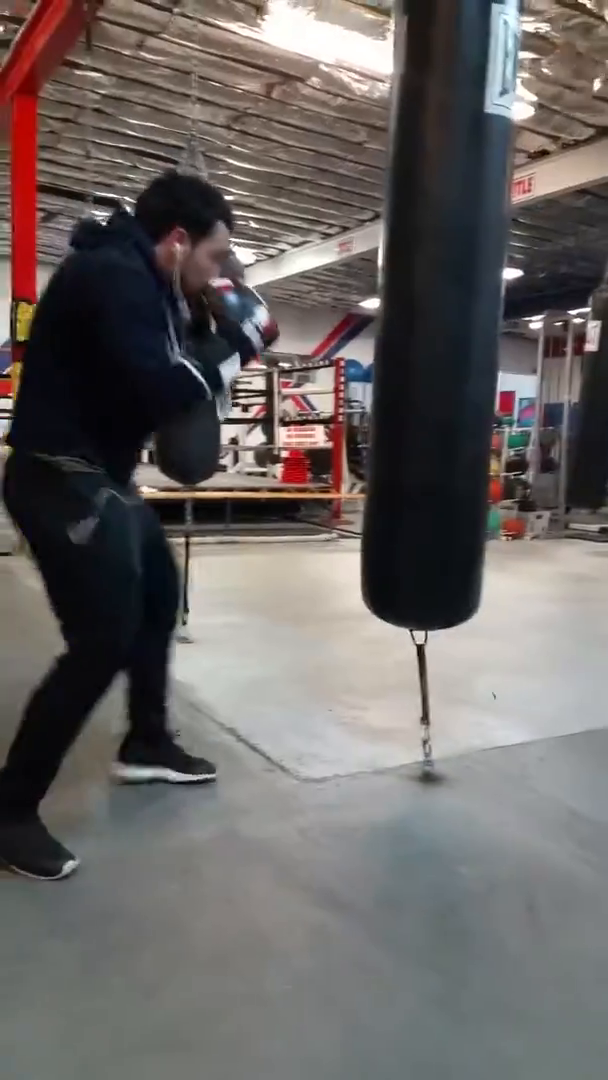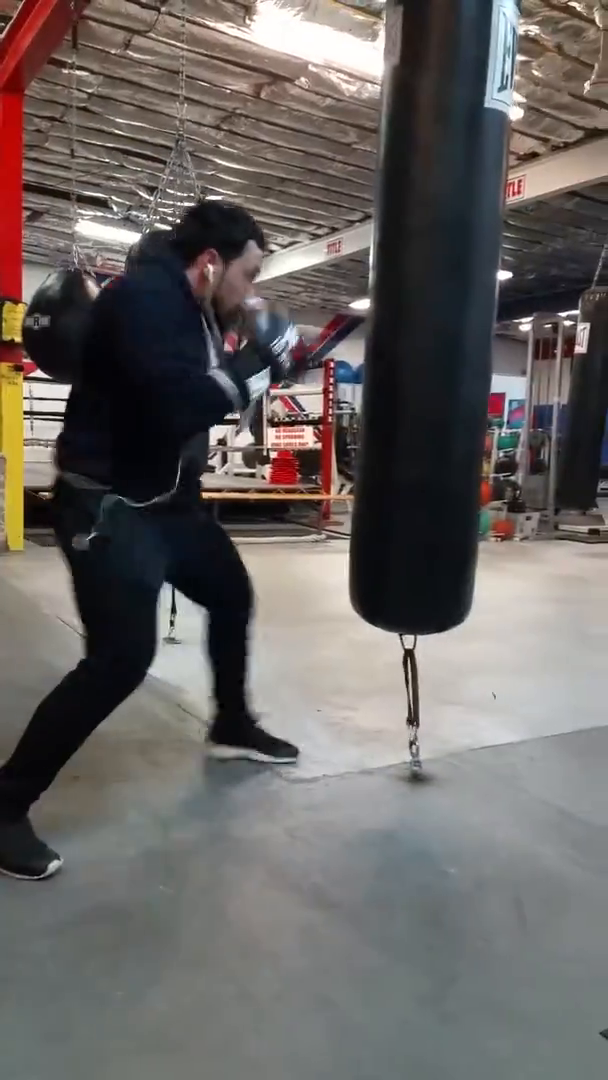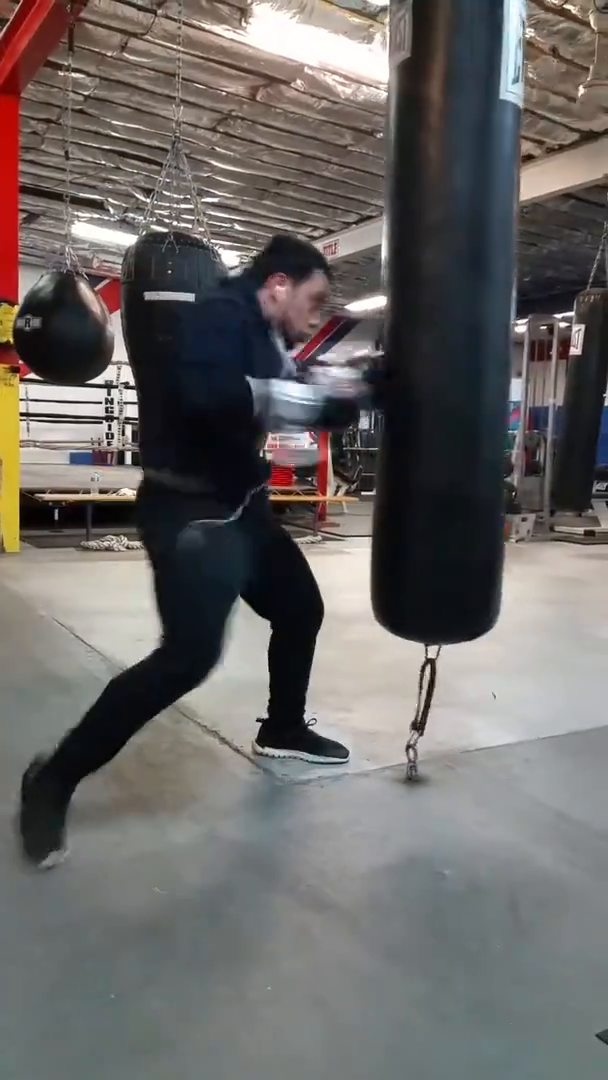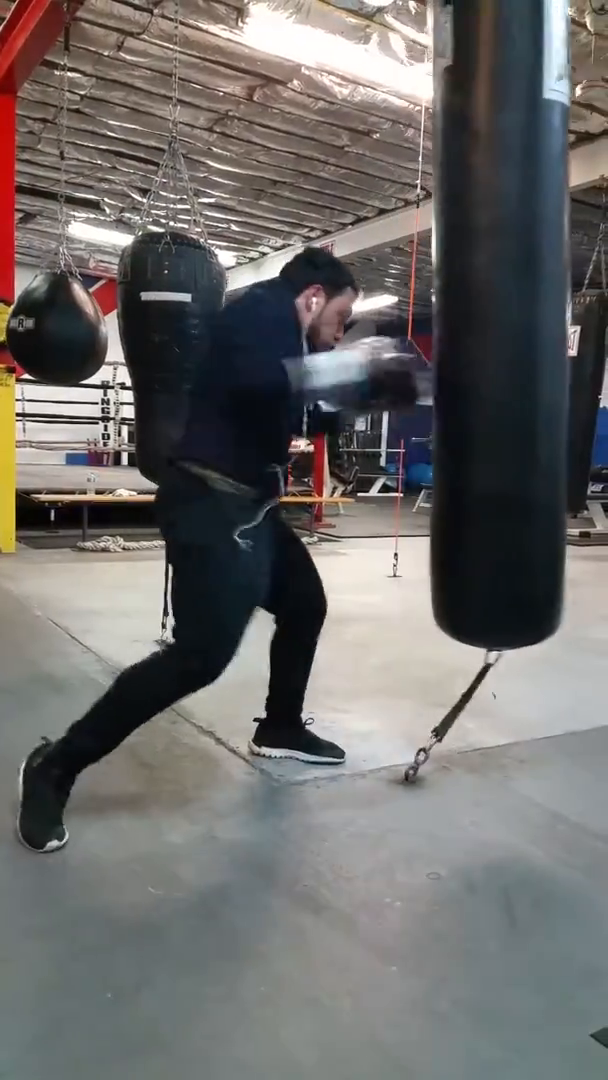
dt=0.3s
person 1, frame 1
left shoulder: (128, 271)
right shoulder: (116, 274)
left elbow: (144, 374)
right elbow: (155, 394)
right wrist: (231, 347)
left hip: (97, 479)
right hip: (66, 484)
left knee: (159, 593)
right knee: (102, 643)
left ankle: (147, 746)
person 1, frame 2
left shoulder: (185, 306)
right shoulder: (144, 296)
left elbow: (196, 384)
right elbow: (181, 403)
left wrist: (264, 359)
right wrist: (259, 364)
left hip: (165, 497)
right hip: (108, 507)
left knee: (231, 598)
right knee: (120, 661)
left ankle: (234, 727)
person 1, frame 3
left shoulder: (267, 340)
right shoulder: (221, 315)
left elbow: (306, 410)
right elbow: (201, 394)
left wrist: (341, 393)
right wrist: (293, 395)
left hip: (238, 504)
right hip: (189, 509)
left knee: (302, 610)
right knee: (188, 656)
left ankle: (283, 727)
right ankle: (54, 778)
person 1, frame 4
left shoulder: (281, 338)
right shoulder: (260, 315)
left elbow: (283, 410)
right elbow: (263, 398)
left hip: (248, 504)
right hip: (209, 502)
left knee: (305, 607)
right knee: (201, 654)
left ankle: (280, 727)
right ankle: (56, 766)
